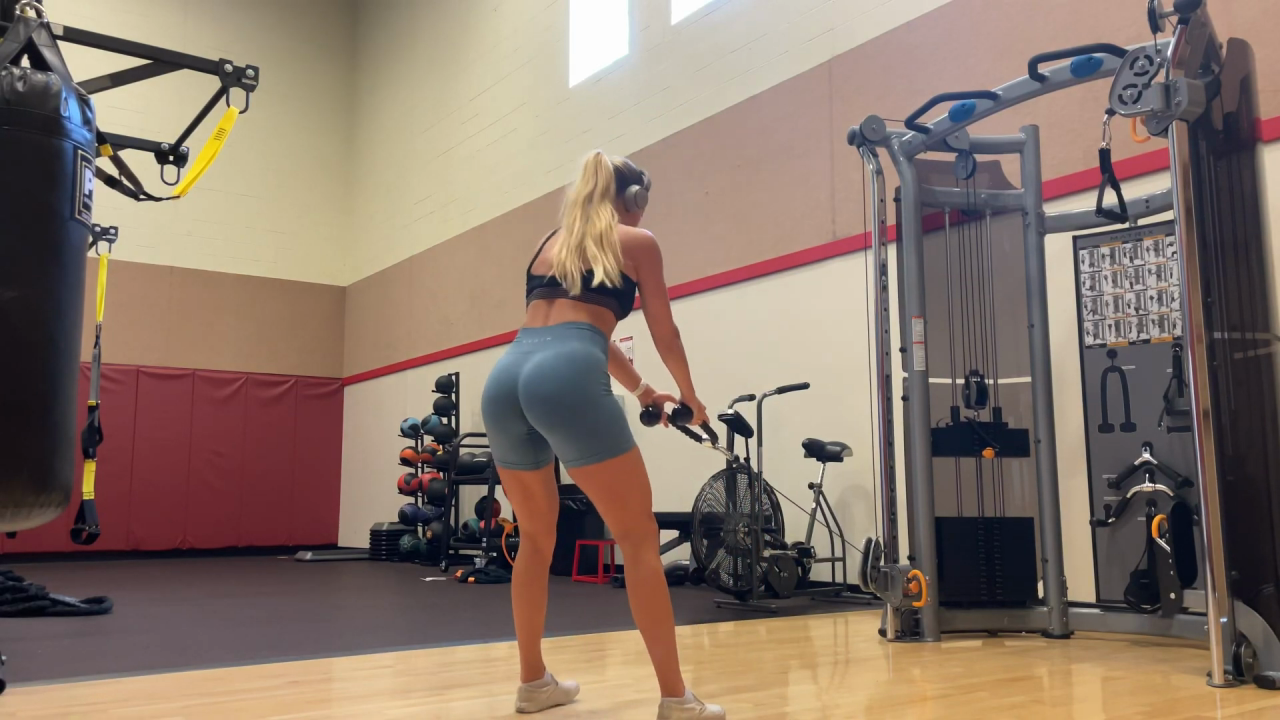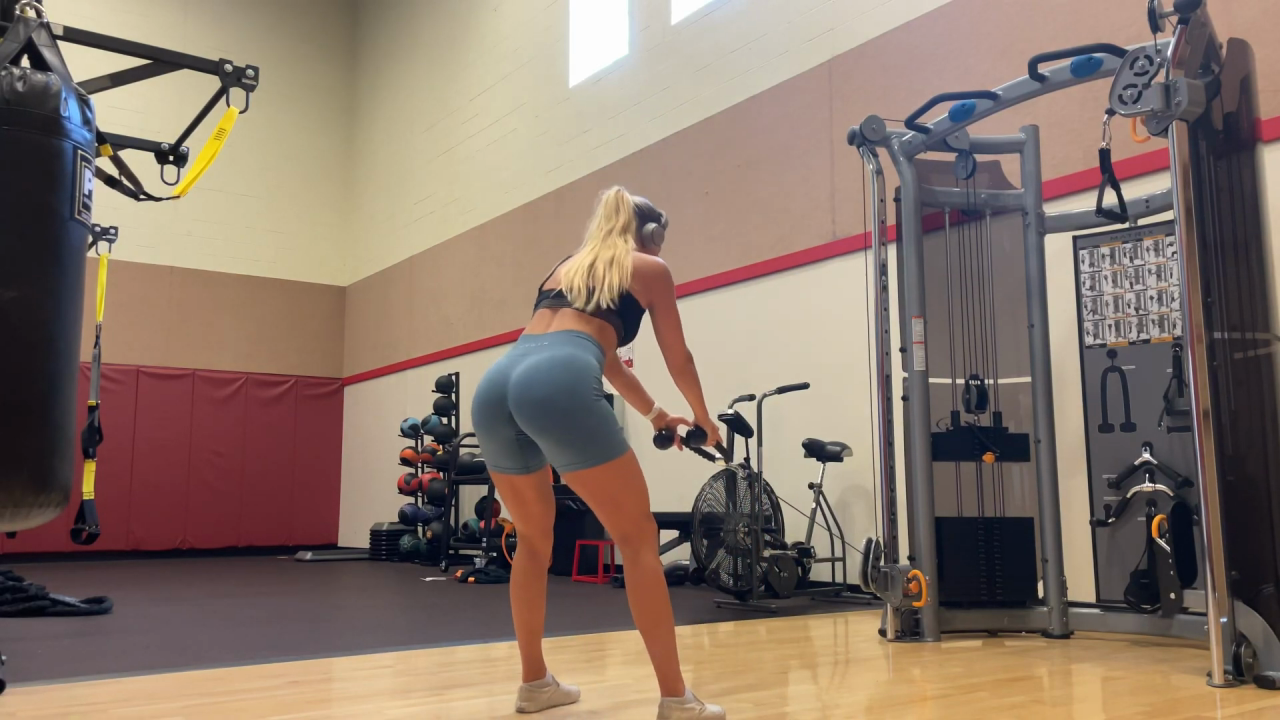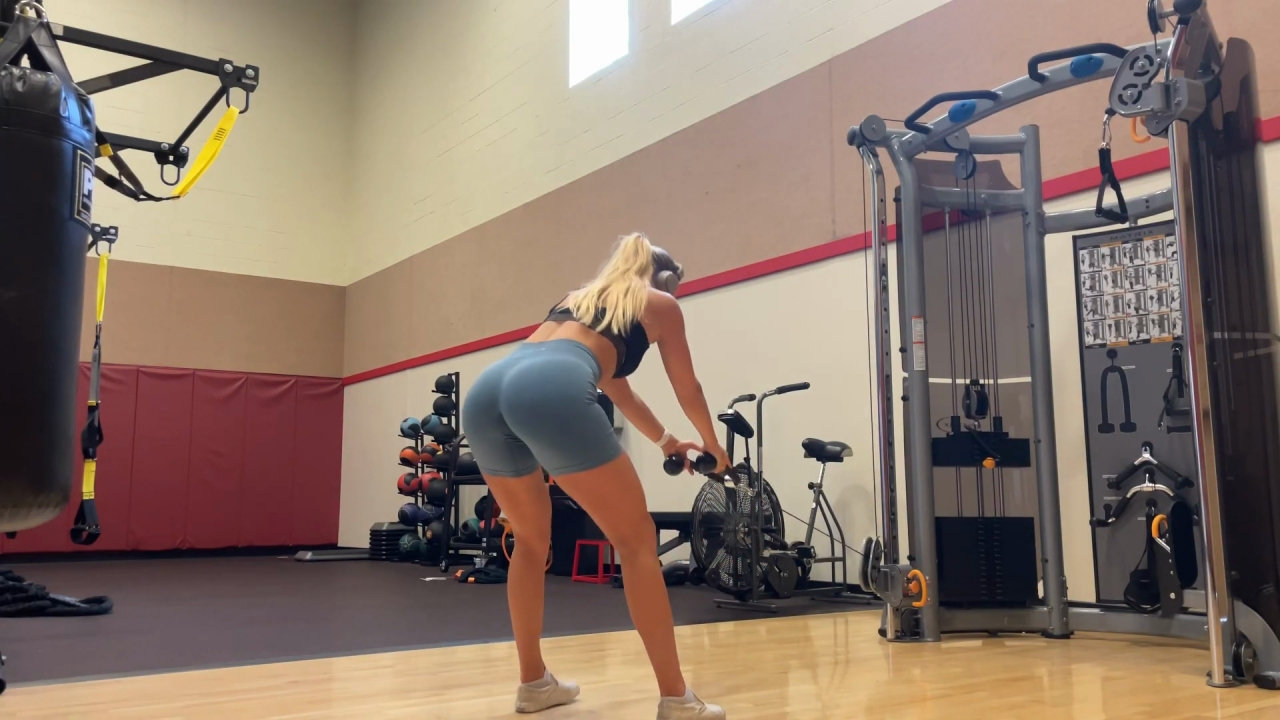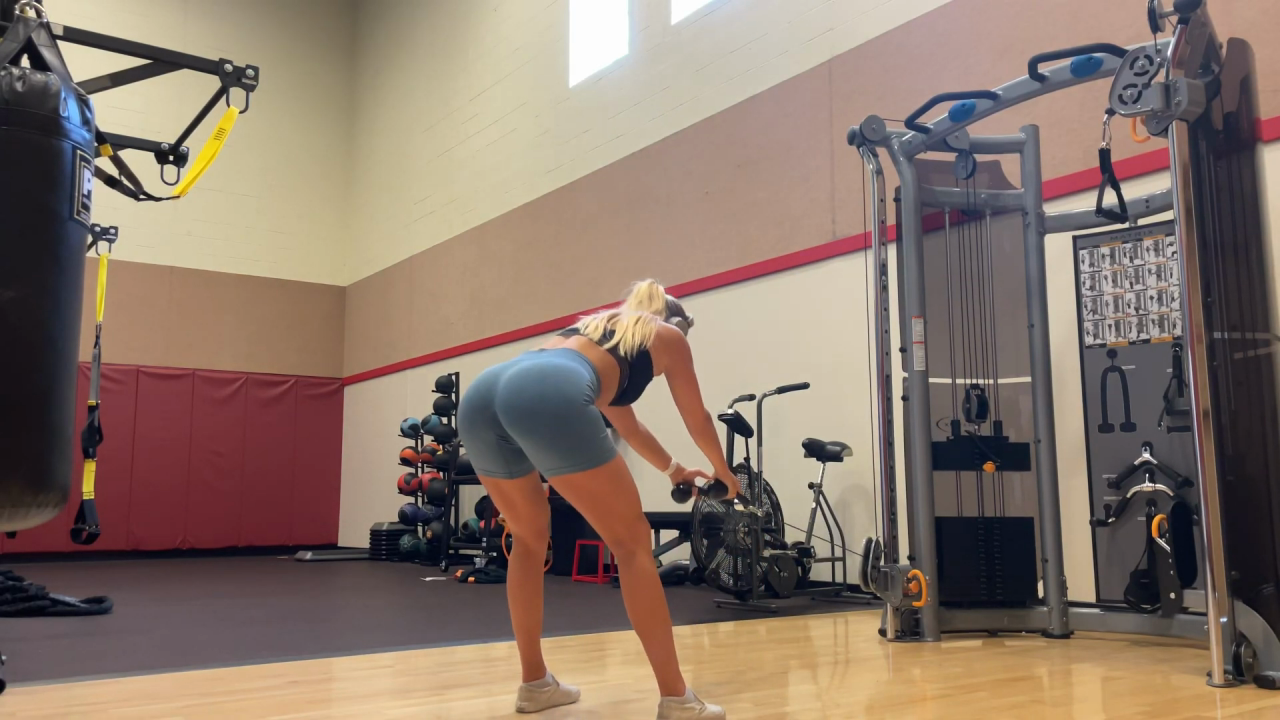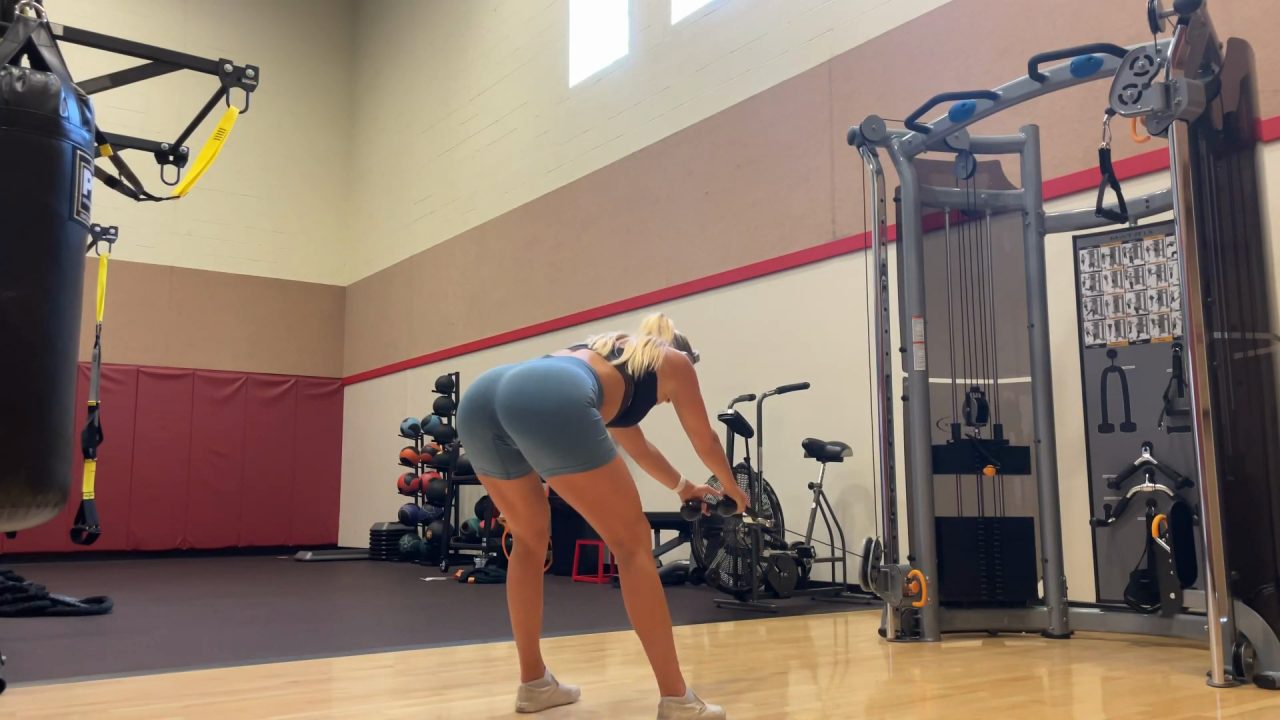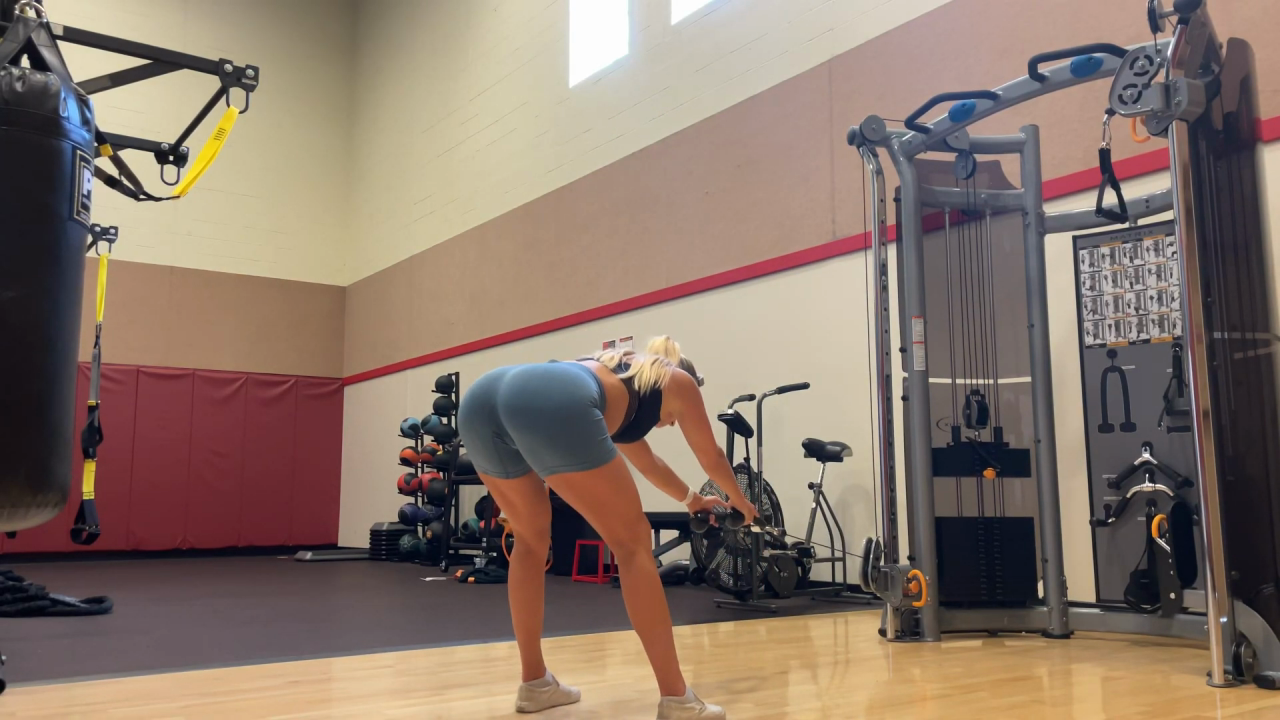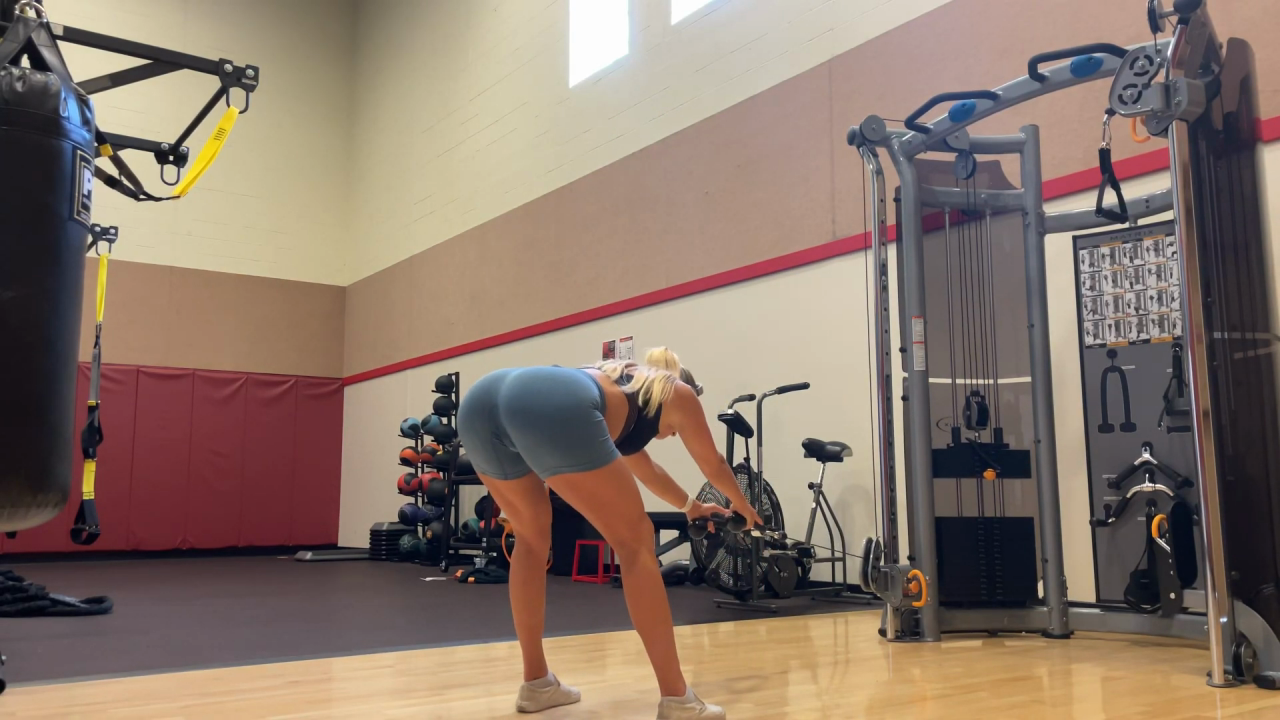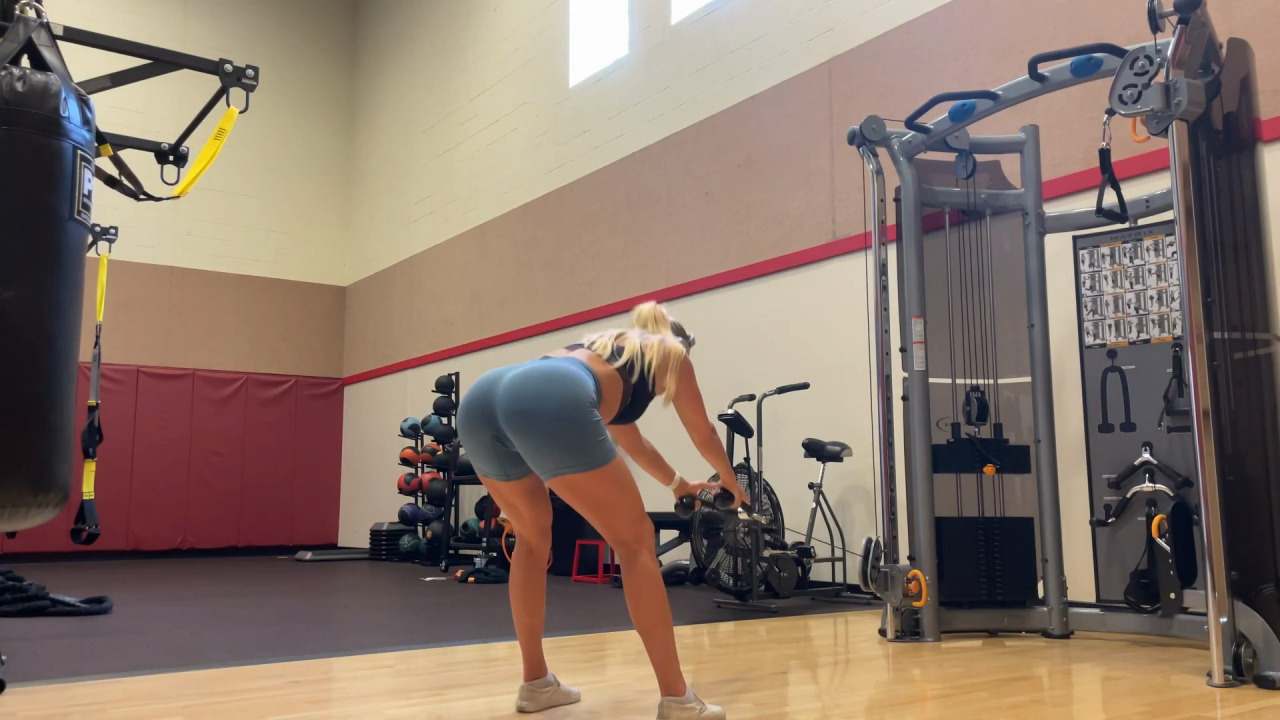
dt=0.2s
person 1, frame 1
left shoulder: (551, 243)
right shoulder: (636, 241)
right elbow: (663, 332)
left wrist: (639, 388)
right wrist: (688, 395)
left hip: (506, 380)
right hip: (567, 383)
left knee: (536, 538)
right knee: (639, 538)
person 1, frame 2
left shoulder: (568, 267)
right shoulder: (649, 268)
right elbow: (677, 357)
left wrist: (654, 413)
right wrist: (703, 418)
left hip: (495, 386)
right hip: (558, 389)
left knee: (534, 541)
right knee: (637, 539)
person 1, frame 3
left shoulder: (583, 296)
right shoulder: (659, 303)
left elbow: (616, 387)
right elbow: (687, 389)
left wrist: (666, 440)
right wrist: (712, 444)
left hip: (487, 390)
right hip: (552, 394)
left knee: (531, 541)
right knee: (636, 541)
person 1, frame 4
left shoulder: (595, 325)
right shoulder: (667, 335)
left elbow: (624, 421)
right elbow: (697, 420)
left wrist: (673, 469)
right wrist: (722, 471)
left hip: (482, 393)
right hip: (548, 397)
left knee: (529, 540)
right knee: (631, 543)
left ankle: (534, 682)
person 1, frame 5
left shoulder: (604, 348)
right shoulder: (674, 361)
left elbow: (634, 443)
right elbow: (705, 442)
left wrist: (683, 487)
right wrist: (732, 489)
left hip: (479, 396)
right hip: (550, 403)
left knee: (529, 540)
right knee: (631, 544)
left ankle: (534, 682)
person 1, frame 6
left shoulder: (613, 366)
right shoulder: (679, 380)
left elbow: (645, 460)
right elbow: (712, 458)
left wrist: (692, 499)
right wrist: (739, 501)
left hip: (480, 398)
right hip: (551, 407)
left knee: (531, 539)
right knee: (631, 545)
left ankle: (535, 682)
person 1, frame 7
left shoulder: (616, 380)
right shoulder: (679, 393)
left elbow: (644, 469)
right elbow: (714, 466)
left wrist: (691, 506)
right wrist: (743, 507)
left hip: (481, 400)
right hip: (552, 409)
left knee: (531, 538)
right knee: (634, 545)
left ankle: (536, 682)
person 1, frame 8
left shoulder: (601, 346)
right shoulder: (671, 354)
left elbow: (630, 441)
right elbow: (703, 434)
left wrist: (679, 484)
right wrist: (731, 482)
left hip: (481, 398)
right hip: (549, 403)
left knee: (532, 540)
right knee: (635, 543)
left ankle: (536, 683)
